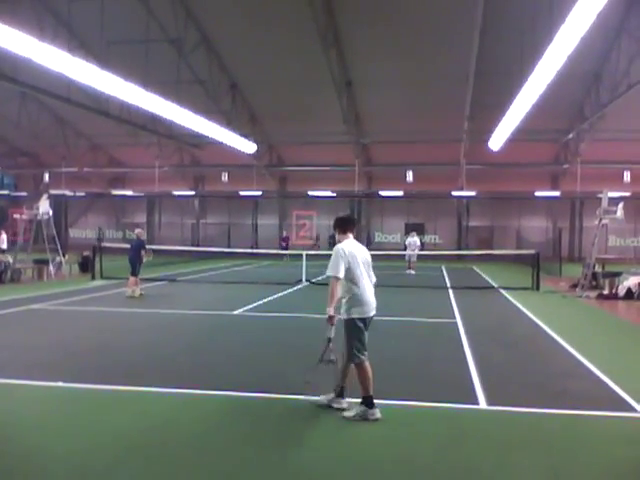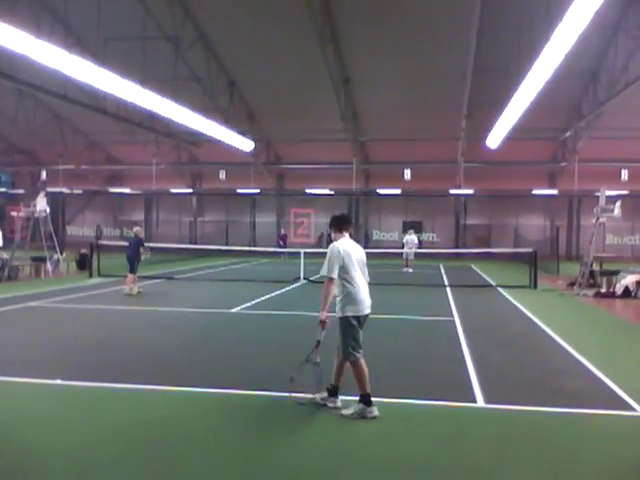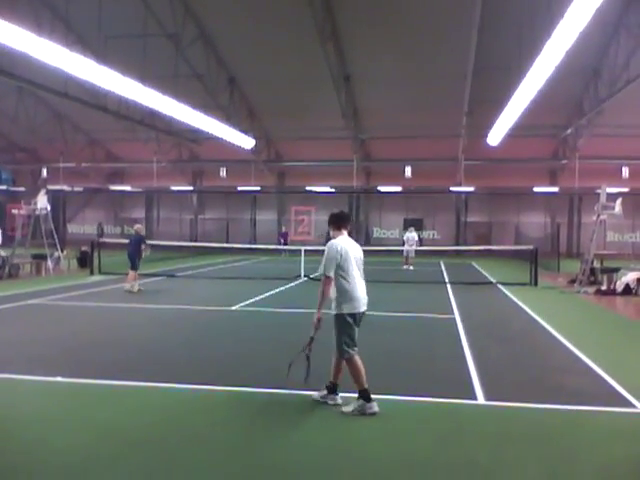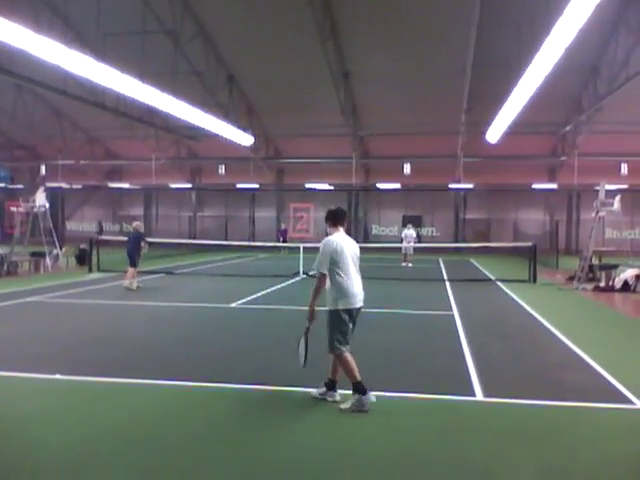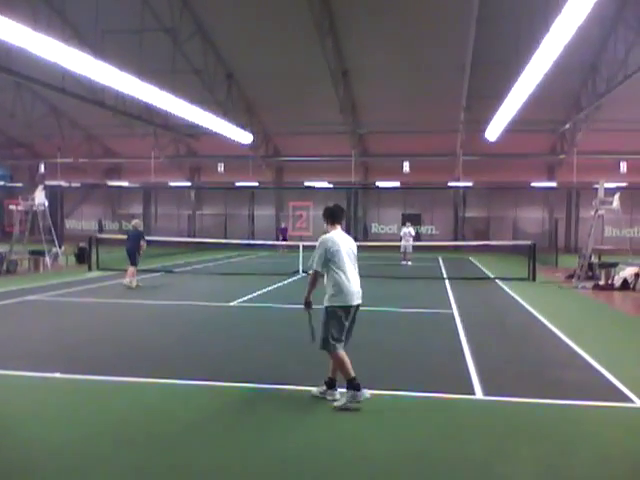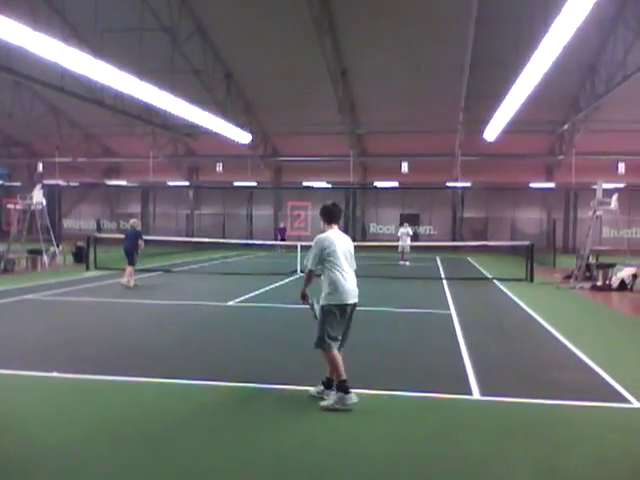
dt=0.1s
person 1, frame 1
left shoulder: (341, 249)
right shoulder: (363, 249)
left elbow: (336, 280)
left wrist: (330, 307)
left hip: (356, 309)
right hip: (367, 306)
left knee: (358, 357)
right knee: (350, 352)
left ankle: (369, 406)
right ankle: (339, 395)
person 1, frame 2
left shoulder: (336, 247)
right shoulder: (358, 248)
left elbow: (330, 281)
left wrist: (324, 310)
left hip: (350, 307)
right hip: (361, 304)
left knee: (354, 355)
right knee: (344, 350)
left ankle: (367, 404)
right ankle: (332, 394)
person 1, frame 3
left shoulder: (333, 246)
right shoulder: (356, 246)
left elbow: (327, 281)
left wrist: (319, 311)
left hip: (346, 305)
right hip: (359, 302)
left knee: (349, 352)
right knee: (343, 349)
left ankle: (366, 401)
right ankle: (331, 391)
person 1, frame 4
left shoulder: (329, 242)
right shoulder: (352, 243)
left elbow: (321, 277)
left wrist: (312, 305)
left hip: (341, 301)
right hip: (356, 298)
left knee: (339, 348)
right knee: (338, 345)
left ankle: (361, 393)
right ankle: (330, 388)
person 1, frame 5
left shoulder: (325, 240)
right shoulder: (350, 241)
left elbow: (316, 272)
left wrist: (308, 296)
left hip: (338, 298)
right hip: (354, 296)
left knee: (332, 345)
right knee: (338, 344)
left ankle: (355, 389)
right ankle: (330, 386)
person 1, frame 6
left shoulder: (322, 239)
right shoulder: (347, 240)
left elbow: (311, 270)
left wrist: (303, 290)
left hip: (334, 296)
right hip: (351, 295)
left knee: (327, 344)
right knee: (336, 344)
left ankle: (344, 391)
right ankle: (329, 386)
